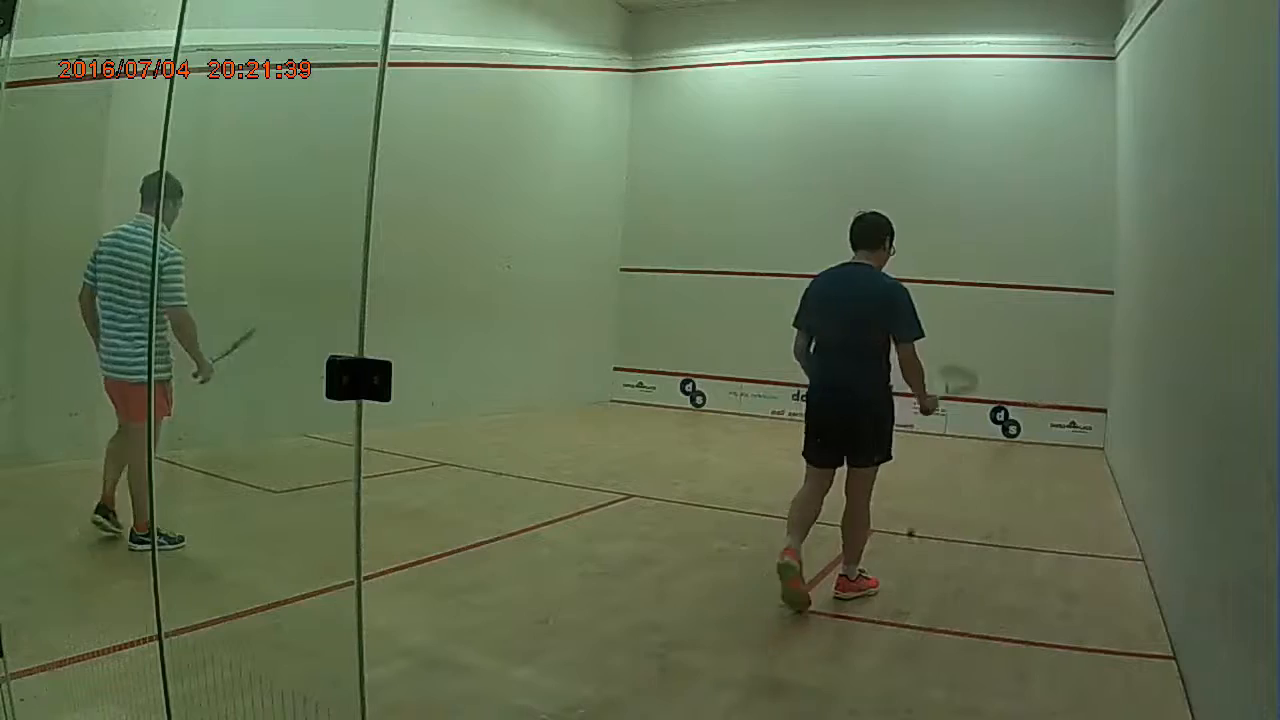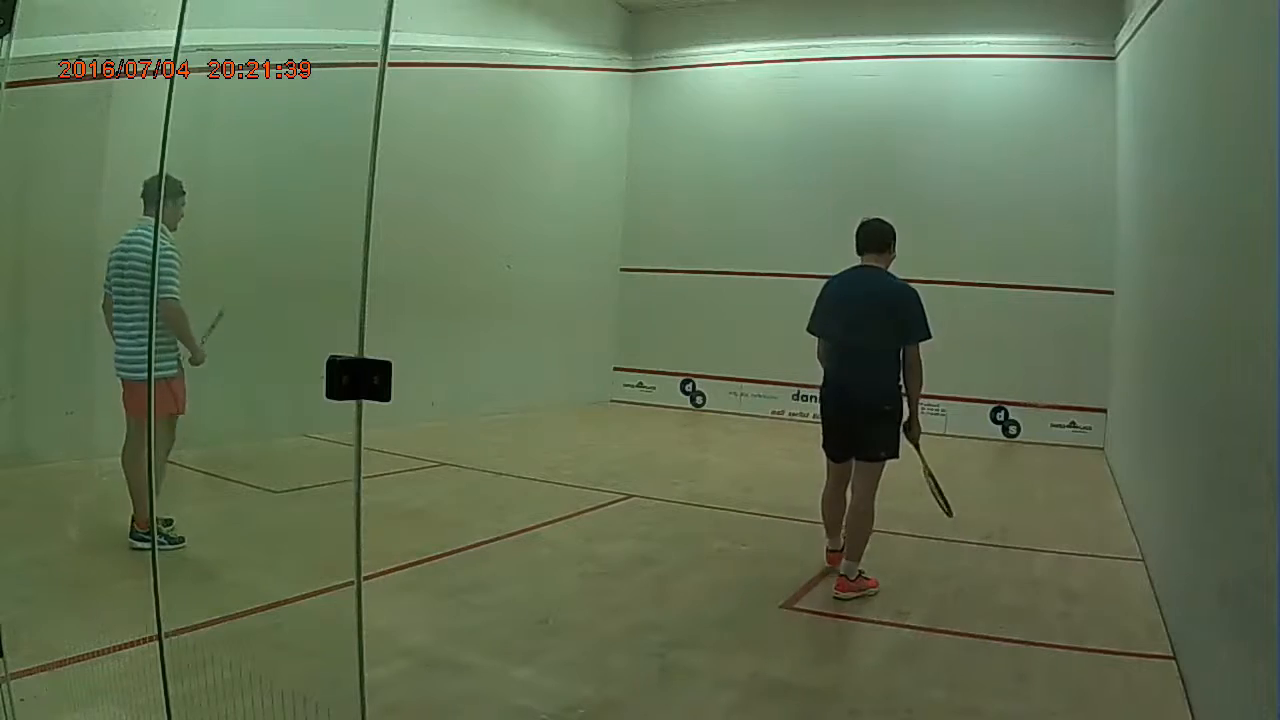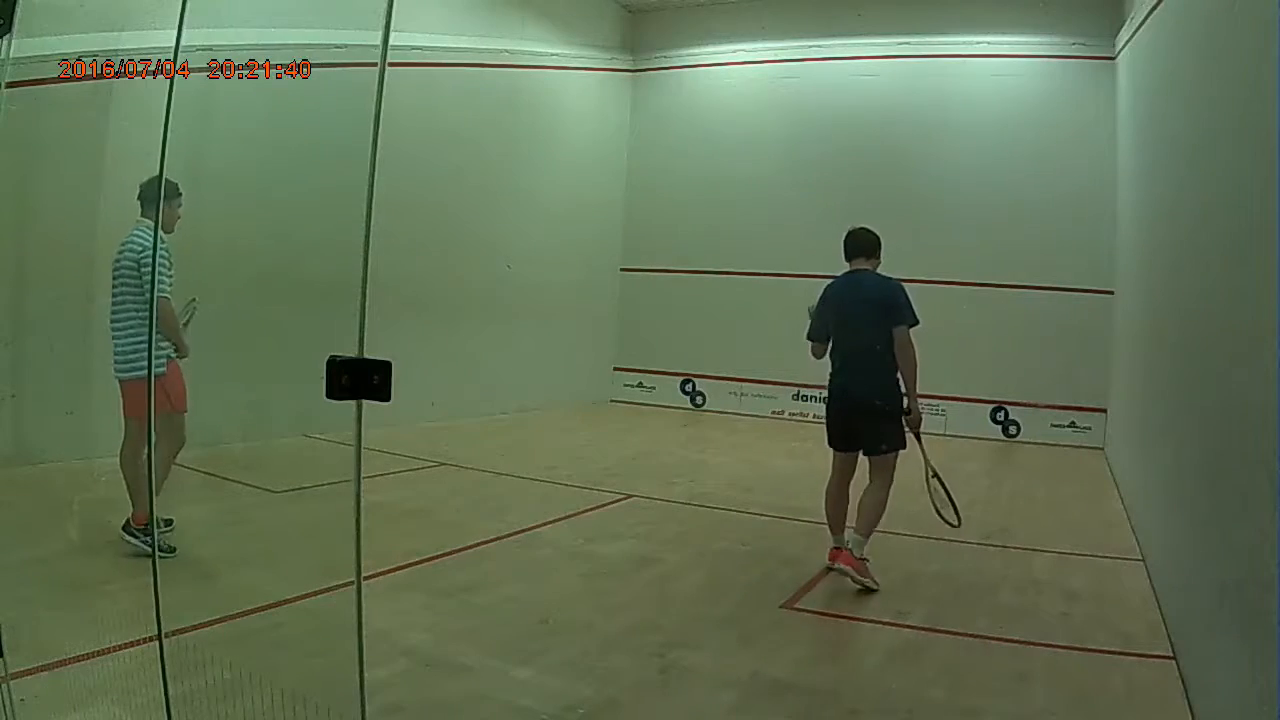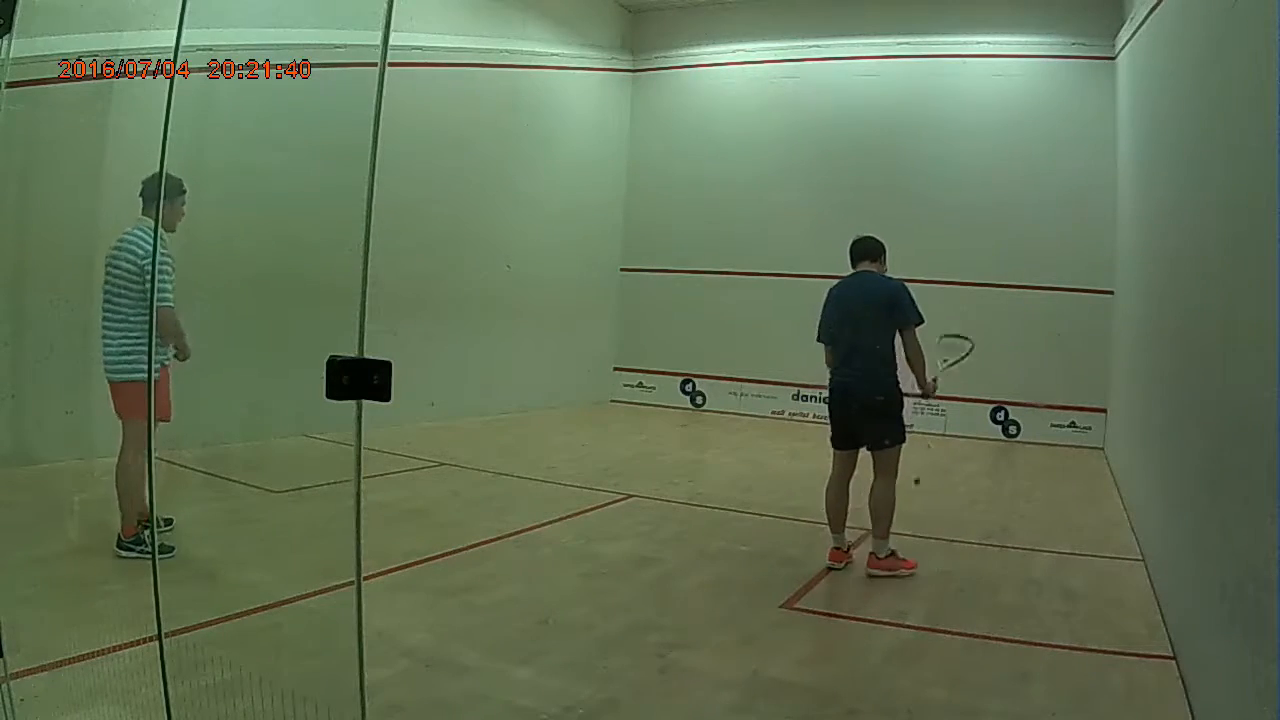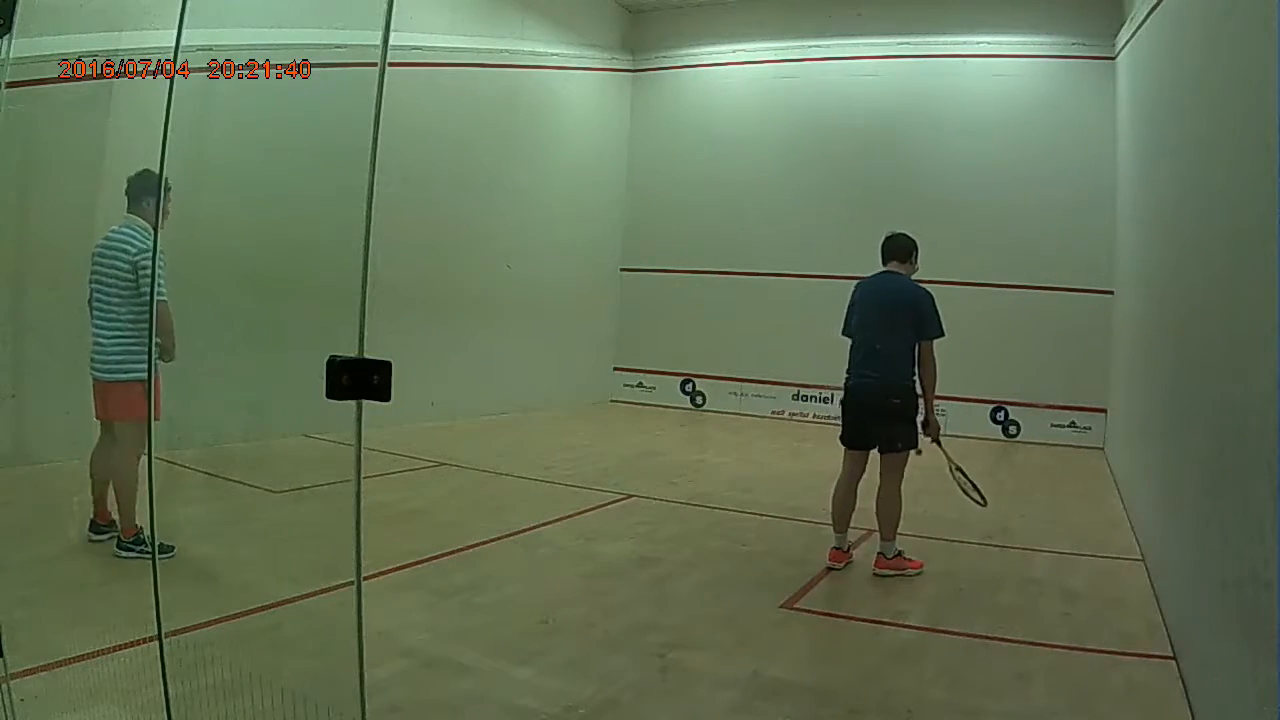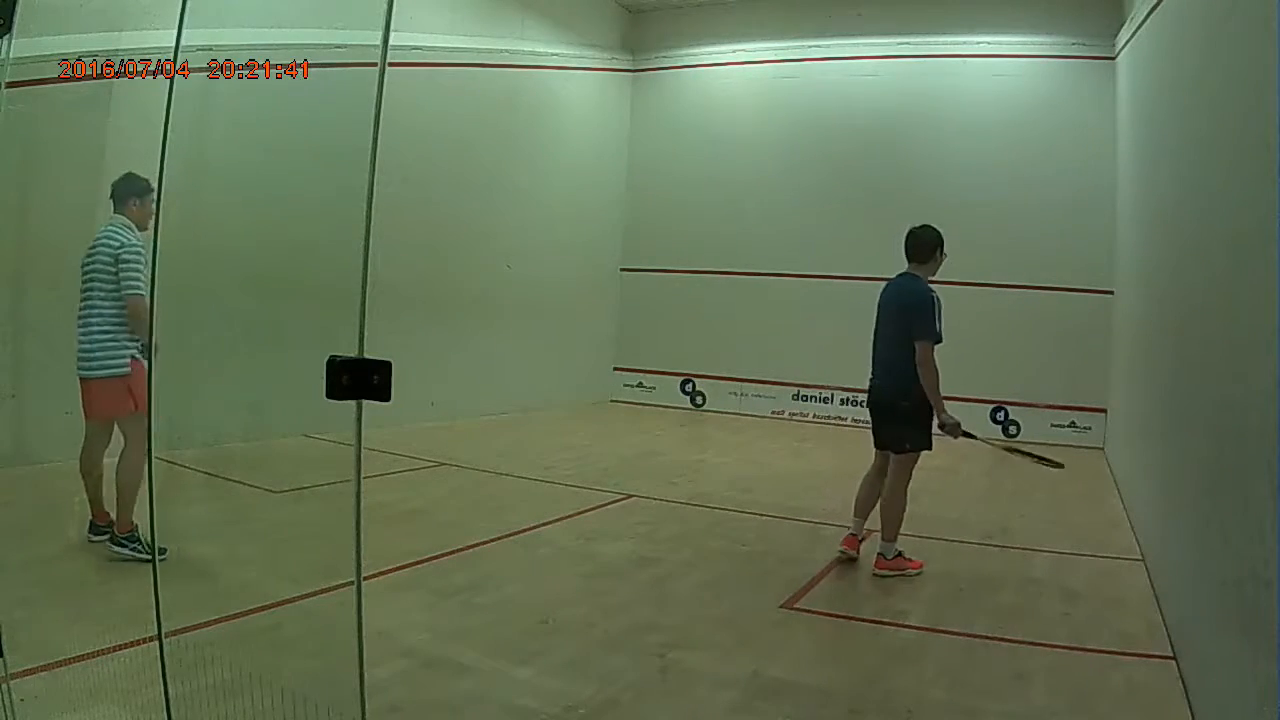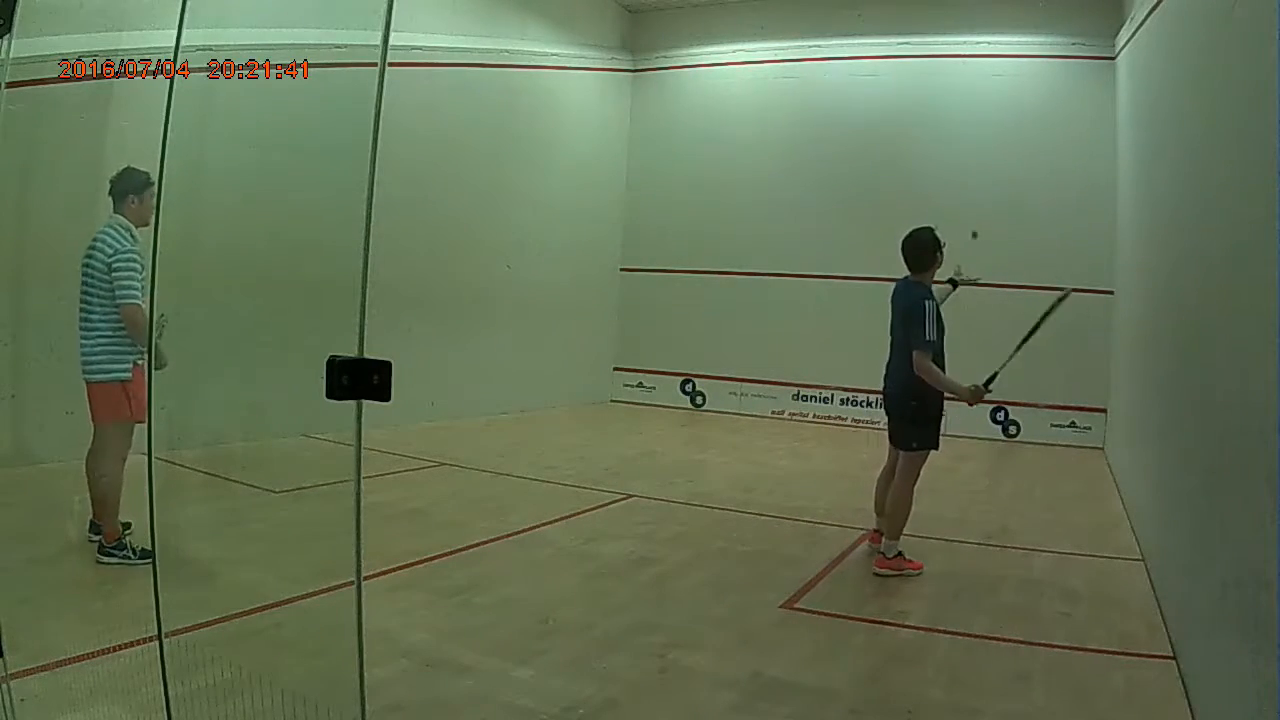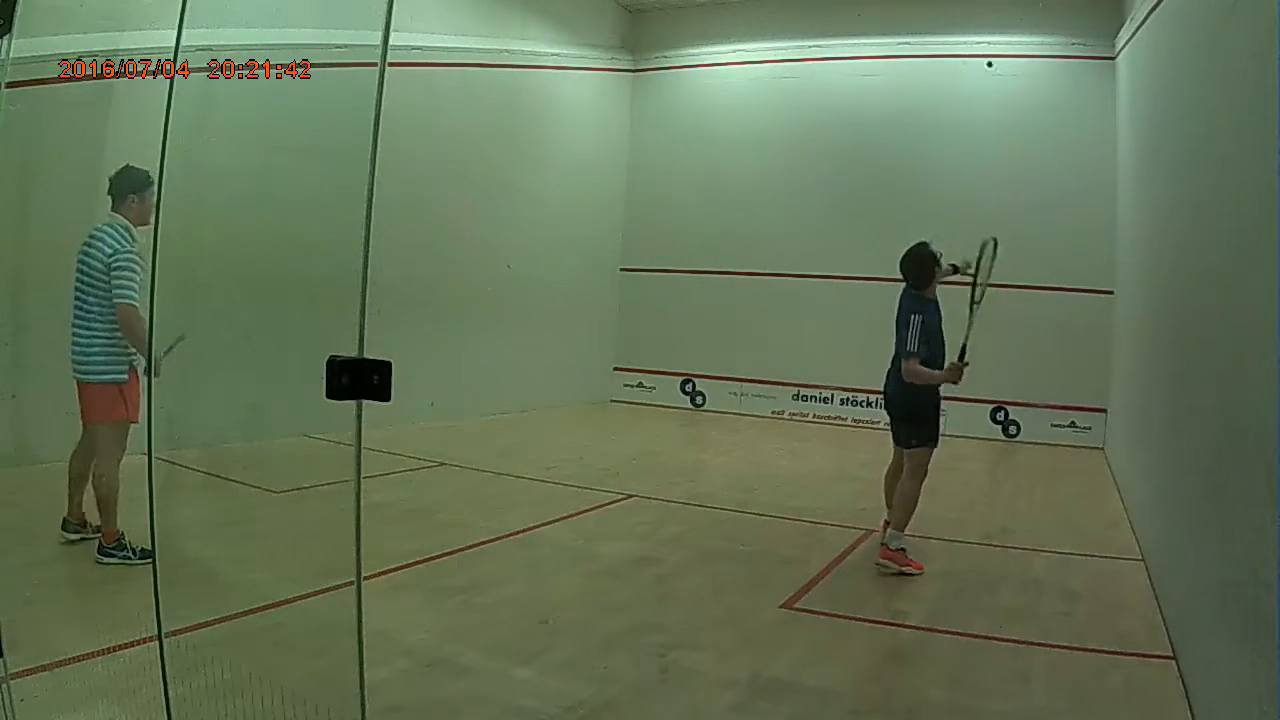
dt=0.4s
person 1, frame 1
left shoulder: (108, 241)
right shoulder: (166, 252)
left elbow: (86, 298)
right elbow: (178, 317)
right wrist: (201, 361)
left hip: (113, 360)
right hip: (146, 364)
left knee: (126, 431)
right knee: (142, 444)
left ankle: (106, 504)
right ankle: (143, 530)
person 1, frame 2
left shoulder: (122, 245)
right shoulder: (162, 248)
left elbow: (109, 305)
right elbow: (170, 309)
right wrist: (194, 348)
left hip: (129, 361)
right hip: (158, 362)
left knee: (136, 439)
right knee: (158, 442)
left ankle: (143, 516)
right ankle: (144, 528)
person 1, frame 3
left shoulder: (129, 244)
right shoulder: (153, 246)
right elbow: (160, 306)
right wrist: (181, 342)
left hip: (128, 359)
right hip: (153, 359)
left knee: (135, 439)
right knee: (172, 437)
left ankle: (141, 517)
right ankle: (140, 521)
person 1, frame 4
left shoulder: (123, 242)
right shoulder: (155, 250)
right elbow: (163, 315)
right wrist: (182, 346)
left hip: (119, 359)
right hip: (142, 363)
left knee: (134, 443)
right knee: (136, 448)
left ankle: (141, 515)
right ankle: (130, 536)
person 1, frame 5
left shoulder: (104, 243)
right shoulder: (145, 247)
right elbow: (158, 309)
right wrist: (168, 347)
left hip: (104, 360)
right hip: (132, 363)
left knee: (108, 440)
right knee: (130, 447)
left ankle: (101, 520)
right ankle: (129, 536)
person 1, frame 6
left shoulder: (97, 244)
right shoulder: (129, 243)
right elbow: (135, 305)
right wrist: (149, 342)
left hip: (90, 358)
right hip: (119, 359)
left knee: (95, 441)
right knee: (137, 441)
left ankle: (99, 520)
right ankle: (124, 531)
person 1, frame 7
left shoulder: (101, 239)
right shoulder: (125, 248)
right elbow: (131, 313)
right wrist: (155, 350)
left hip: (96, 360)
right hip: (118, 363)
left knee: (102, 443)
right knee: (115, 451)
left ankle: (100, 520)
right ankle: (112, 541)
person 1, frame 8
left shoulder: (95, 237)
right shoulder: (124, 249)
right elbow: (127, 314)
right wrist: (151, 355)
left hip: (88, 358)
right hip: (111, 364)
left knee: (90, 441)
right knee: (110, 452)
left ankle: (74, 520)
right ankle: (110, 541)
person 2, frame 1
left shoulder: (821, 283)
right shoulder: (891, 291)
left elbow: (800, 348)
right elbow: (907, 358)
right wrist: (923, 398)
left hip: (822, 400)
right hip: (867, 404)
left knee: (814, 484)
right knee: (858, 494)
left ankle: (791, 552)
right ankle: (850, 577)
person 2, frame 2
left shoulder: (833, 287)
right shoulder: (902, 294)
left elbow: (823, 351)
right elbow: (911, 361)
right wrist: (913, 413)
left hip: (835, 397)
right hip: (878, 401)
left knee: (836, 480)
right knee: (863, 489)
left ankle: (834, 551)
right ankle: (849, 575)
person 2, frame 3
left shoulder: (830, 292)
right shoulder: (890, 290)
left elbow: (817, 351)
right elbow: (903, 346)
right wrist: (912, 399)
left hip: (840, 394)
right hip: (880, 396)
left knee: (840, 473)
right knee: (881, 479)
left ankle: (837, 547)
right ankle: (854, 553)
person 2, frame 4
left shoulder: (835, 293)
right shoulder: (894, 289)
left elbow: (829, 356)
right elbow: (911, 345)
right wrist: (924, 384)
left hip: (840, 391)
right hip: (879, 392)
left knee: (840, 471)
right knee: (885, 473)
left ankle: (838, 548)
right ankle: (881, 554)
person 2, frame 5
left shoulder: (861, 289)
right shoulder: (919, 296)
right elbow: (926, 359)
right wrist: (930, 411)
left hip: (856, 391)
right hip: (895, 396)
left knee: (850, 473)
right knee: (891, 478)
left ankle: (839, 548)
right ankle: (887, 555)
person 2, frame 6
left shoulder: (890, 288)
right shoulder: (925, 297)
right elbow: (924, 360)
right wrist: (941, 411)
left hip: (880, 392)
right hip: (908, 398)
left knee: (880, 467)
right knee: (898, 477)
left ankle: (853, 536)
right ankle: (888, 555)
person 2, frame 7
left shoulder: (905, 288)
right shoulder: (923, 302)
right elbow: (922, 364)
left wrist: (954, 284)
right wrist: (959, 391)
left hip: (897, 391)
right hip: (917, 398)
left knee: (893, 465)
right knee: (906, 475)
left ankle: (879, 530)
right ankle: (889, 554)
person 2, frame 8
left shoulder: (915, 289)
right shoulder: (918, 315)
left elbow: (930, 280)
right elbow: (910, 370)
left wrist: (956, 269)
right wrist: (943, 377)
left hip: (899, 395)
right hip: (916, 398)
left knee: (900, 462)
right knee: (915, 471)
left ankle: (891, 521)
right ankle: (892, 547)
